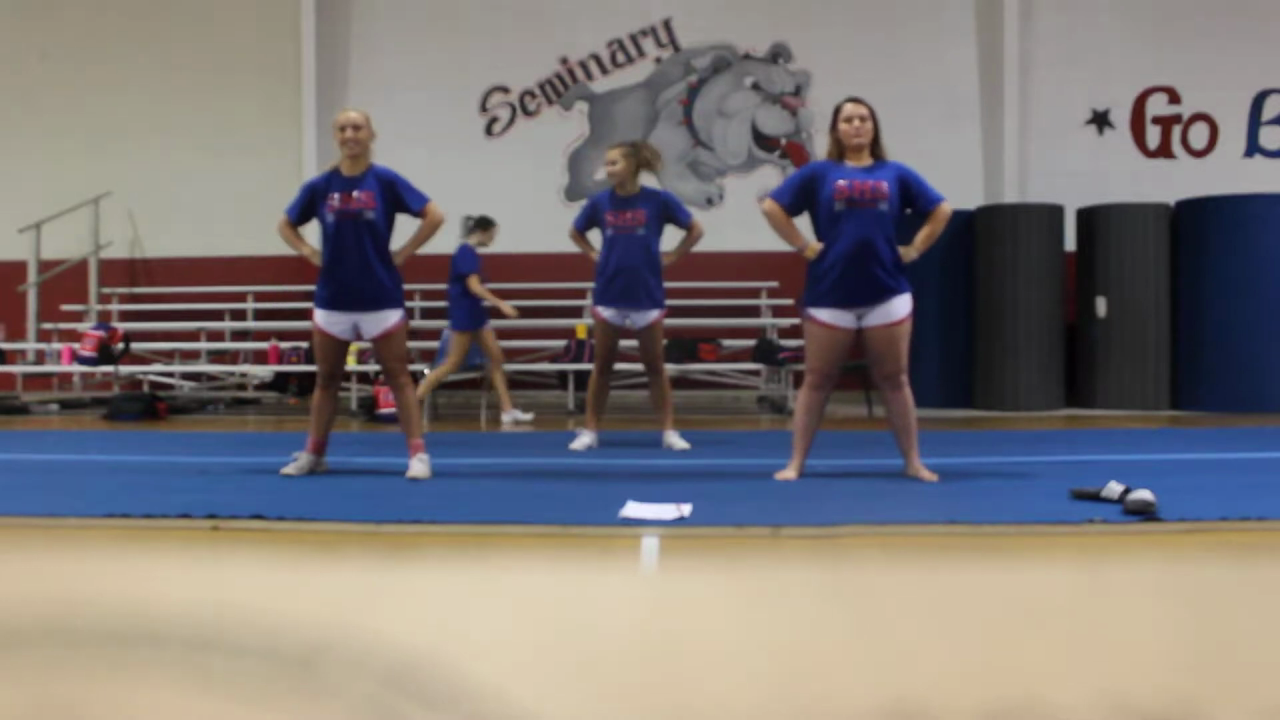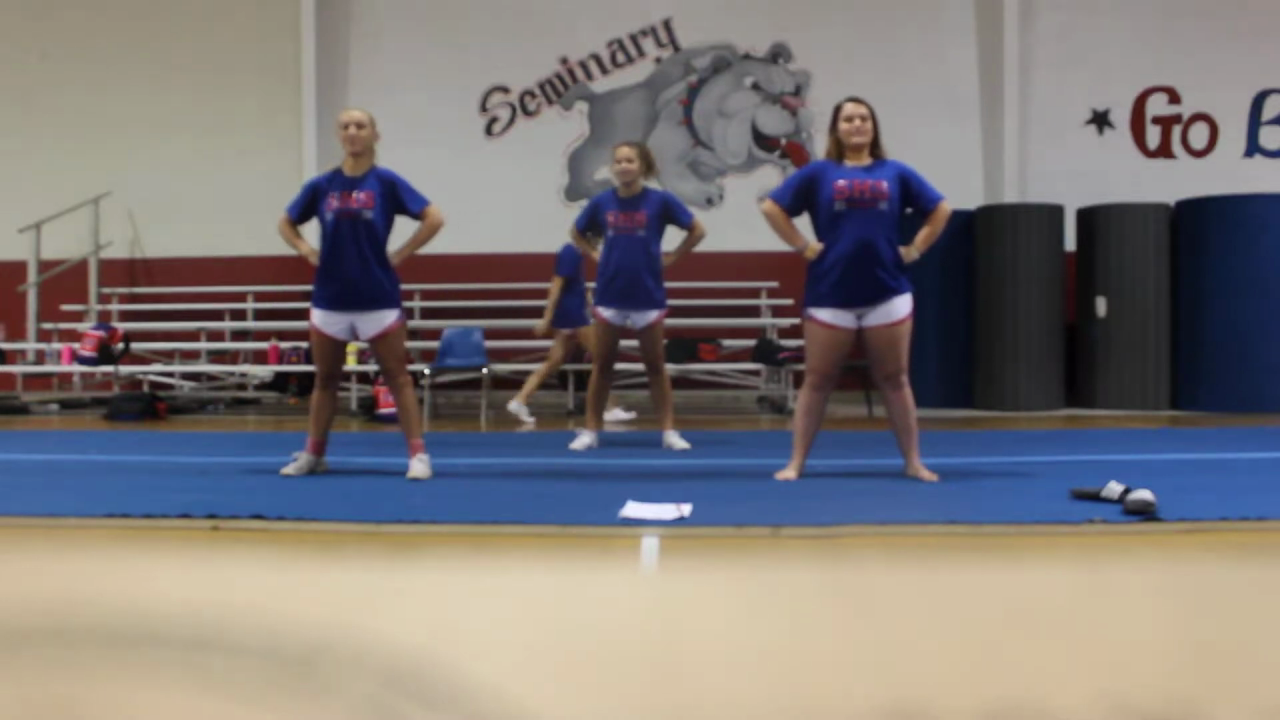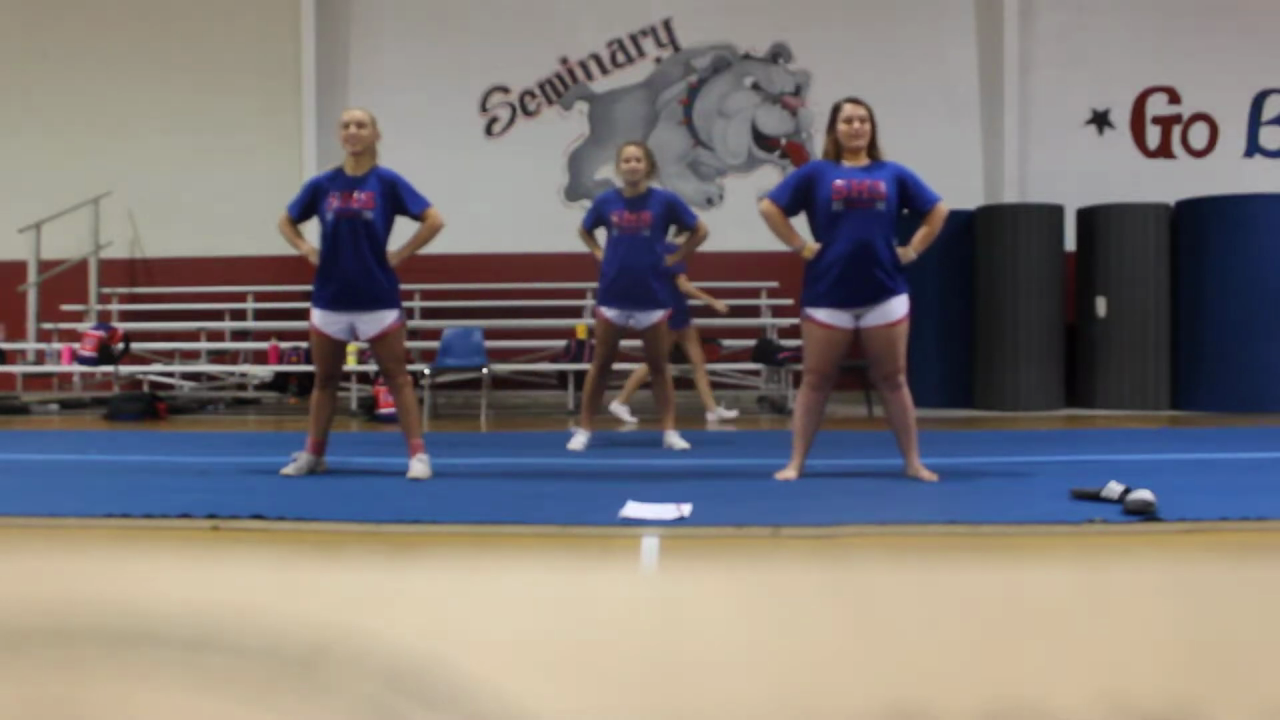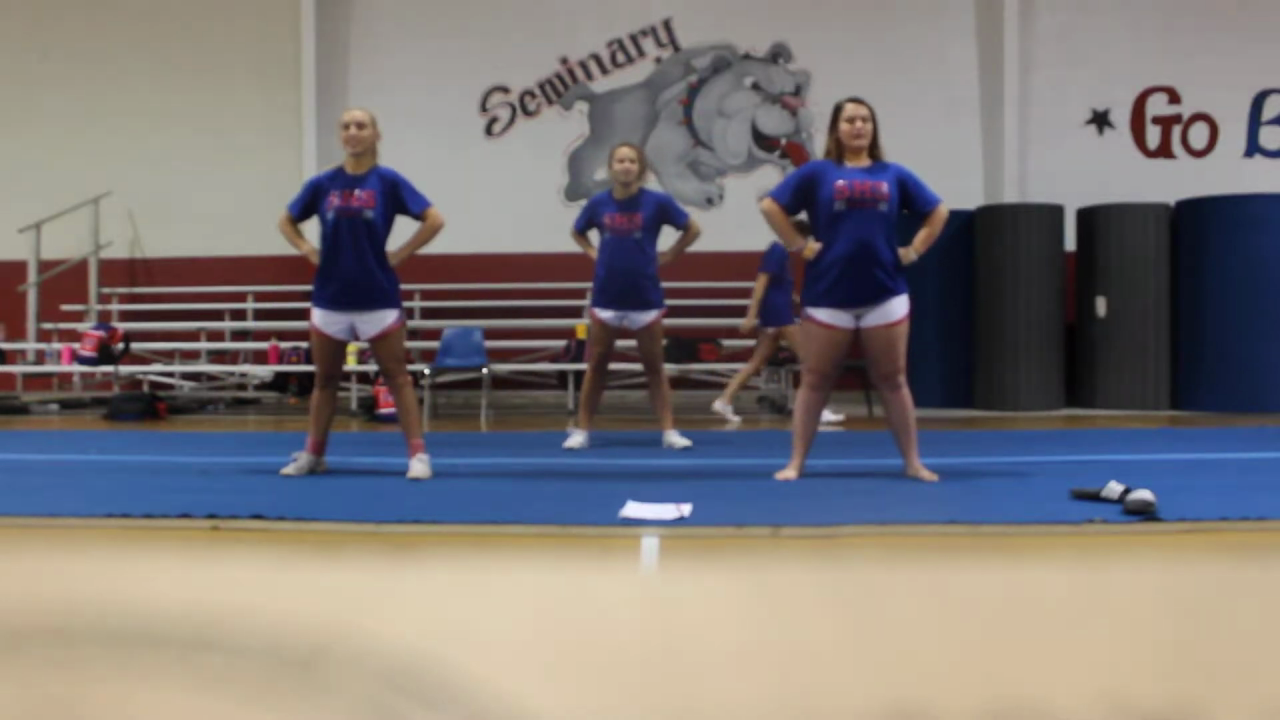
dt=0.5s
person 1, frame 1
left shoulder: (896, 174)
right shoulder: (818, 173)
left elbow: (940, 210)
right elbow: (772, 207)
left wrist: (913, 250)
right wrist: (804, 247)
left hip: (887, 294)
right hip: (829, 295)
left knee: (894, 380)
right knee: (817, 381)
left ankle: (913, 462)
right ankle: (795, 463)
person 1, frame 2
left shoulder: (896, 172)
right shoulder: (818, 173)
left elbow: (940, 210)
right elbow: (771, 207)
left wrist: (914, 250)
right wrist: (803, 247)
left hip: (888, 293)
right hip: (830, 294)
left knee: (894, 380)
right knee: (818, 381)
left ankle: (913, 462)
right ankle: (796, 462)
person 1, frame 3
left shoulder: (893, 174)
right shoulder: (816, 173)
left elbow: (937, 211)
right elbow: (769, 208)
left wrist: (912, 251)
right wrist: (801, 247)
left hip: (885, 294)
right hip: (827, 295)
left knee: (893, 381)
right knee: (816, 381)
left ankle: (913, 462)
right ankle: (796, 462)
person 1, frame 4
left shoulder: (895, 175)
right shoulder: (817, 172)
left elbow: (938, 212)
right elbow: (771, 206)
left wrist: (913, 251)
right wrist: (800, 246)
left hip: (885, 294)
right hip: (828, 294)
left knee: (892, 380)
right knee: (816, 381)
left ankle: (913, 462)
right ankle: (795, 462)
person 2, frame 1
left shoulder: (386, 181)
right shoulder: (319, 186)
left elbow: (434, 215)
right elbow: (286, 225)
left wrist: (402, 254)
right wrist: (311, 254)
left hip: (381, 298)
right hip: (332, 299)
left knee: (399, 377)
right knee: (326, 380)
left ankle: (418, 453)
right ankle: (313, 453)
person 2, frame 2
left shoulder: (387, 182)
right shoulder: (321, 185)
left elbow: (433, 218)
right elbow: (286, 223)
left wrist: (400, 255)
right wrist: (308, 252)
left hip: (378, 298)
right hip: (330, 299)
left knee: (397, 377)
right knee: (325, 379)
left ankle: (418, 454)
right ankle: (312, 453)
person 2, frame 3
left shoulder: (388, 182)
right shoulder: (322, 184)
left elbow: (434, 220)
right elbow: (286, 222)
left wrist: (399, 255)
right wrist: (308, 251)
left hip: (378, 298)
right hip: (329, 298)
left knee: (397, 377)
right knee: (325, 380)
left ankle: (418, 454)
right ankle: (312, 453)
person 2, frame 4
left shoulder: (389, 181)
right shoulder: (322, 183)
left elbow: (434, 219)
right elbow: (286, 221)
left wrist: (399, 255)
right wrist: (309, 251)
left hip: (378, 298)
right hip: (330, 298)
left knee: (397, 377)
right knee: (325, 379)
left ankle: (418, 454)
right ankle: (312, 453)
person 3, frame 1
left shoulder: (659, 200)
right shoulder: (599, 201)
left elbow: (695, 230)
right elbow: (576, 232)
left wrist: (671, 257)
right wrist: (595, 255)
left hip: (647, 296)
right hip: (608, 296)
left knee: (655, 367)
right knee: (602, 366)
left ankle: (669, 432)
right ankle: (589, 431)
person 3, frame 2
left shoulder: (660, 200)
right shoulder: (601, 202)
left elbow: (697, 230)
right elbow: (576, 233)
left wrist: (671, 257)
right wrist: (595, 255)
left hip: (648, 296)
right hip: (609, 296)
left knee: (655, 367)
right knee: (602, 366)
left ankle: (669, 431)
right ankle: (590, 431)
person 3, frame 3
left shoulder: (665, 201)
right shoulder: (605, 201)
left elbow: (700, 231)
right elbow: (585, 231)
left wrist: (675, 257)
right wrist: (600, 253)
left hip: (651, 297)
right hip: (612, 295)
left knee: (658, 367)
right knee: (600, 365)
left ankle: (670, 432)
right ankle: (583, 430)
person 3, frame 4
left shoulder: (657, 202)
right shoulder: (597, 203)
left elbow: (692, 229)
right elbow: (577, 232)
left wrist: (667, 256)
right wrist: (594, 253)
left hip: (645, 298)
right hip: (606, 297)
left knee: (654, 367)
right knee: (596, 366)
left ankle: (669, 431)
right ankle: (581, 430)
person 4, frame 1
left shoulder: (469, 253)
right shoulder: (466, 254)
right elbow: (474, 286)
right wrist: (502, 304)
left hip: (474, 316)
right hip: (465, 317)
left knee: (496, 359)
right knee: (453, 364)
left ankle: (508, 411)
right ankle: (415, 400)
person 4, frame 2
left shoulder: (573, 253)
right shoulder: (571, 254)
right elbow: (556, 287)
right wrist: (547, 318)
left hip: (574, 312)
right hip: (570, 316)
left knee: (554, 362)
left ankle: (520, 401)
right ankle: (610, 410)
person 4, frame 3
left shoulder: (671, 249)
right shoulder: (675, 251)
right elbow: (683, 285)
right wrist: (712, 301)
left hip: (676, 312)
right hip: (672, 314)
left knee: (698, 360)
left ankle: (712, 409)
right ankle: (620, 401)
person 4, frame 4
left shoulder: (781, 252)
right shoulder: (777, 252)
right elbow: (760, 284)
right wrist: (750, 316)
left hip: (776, 314)
right hip: (779, 314)
left knee: (757, 362)
left ankle: (724, 401)
right ankle: (818, 410)
